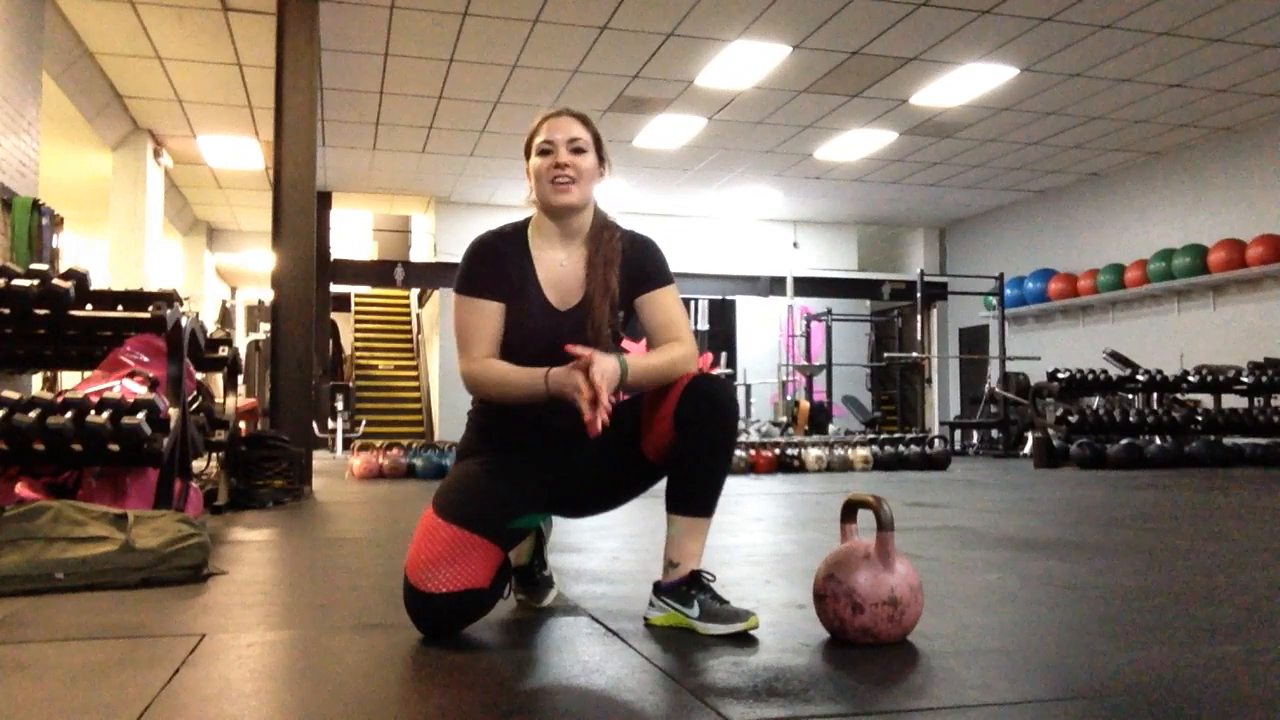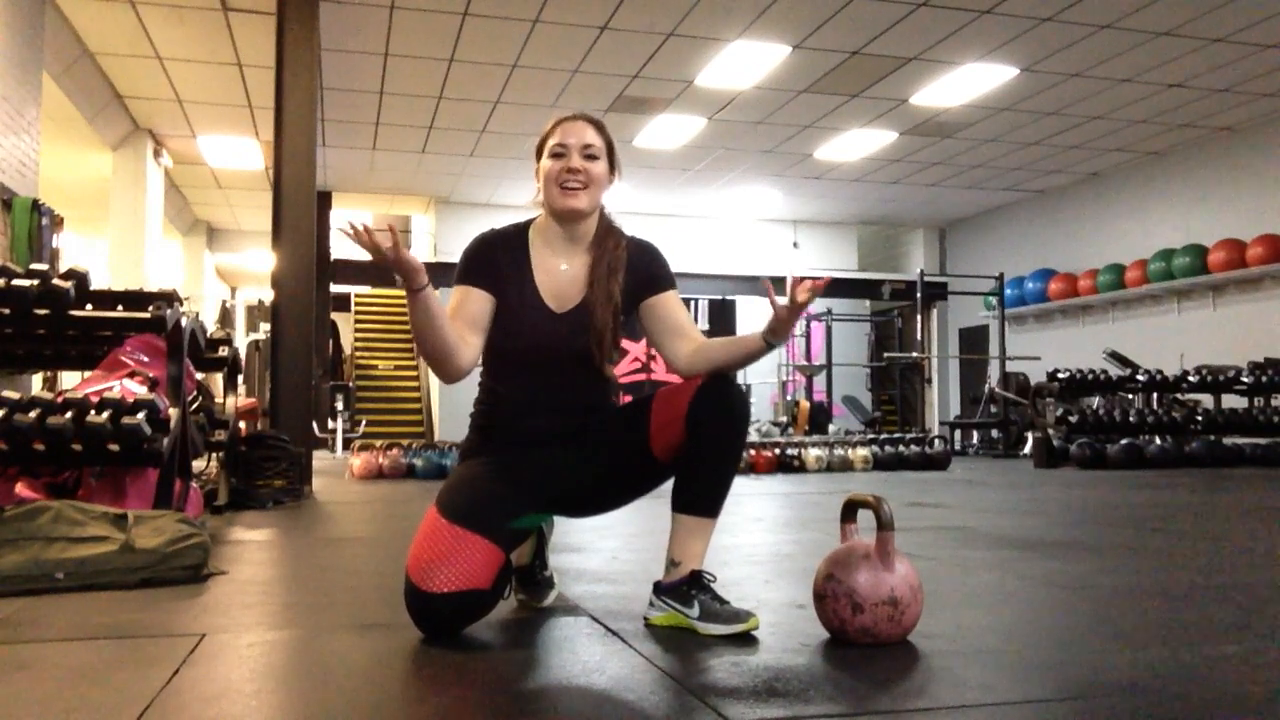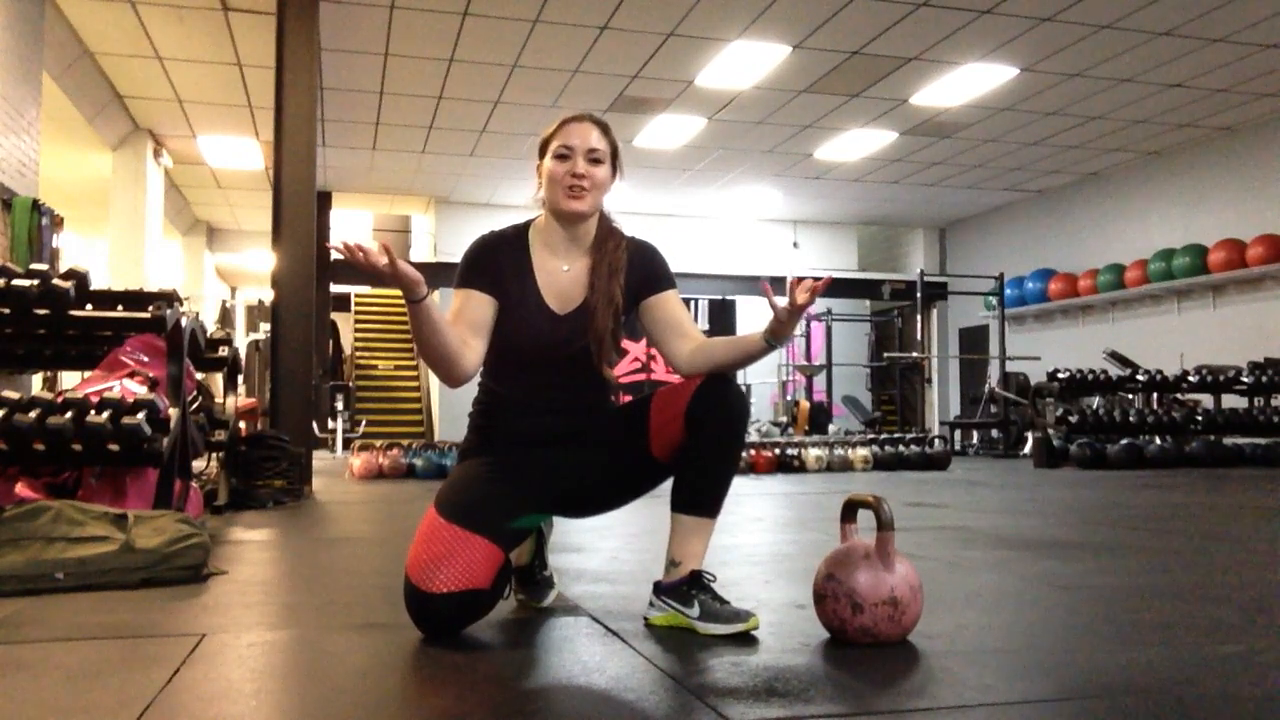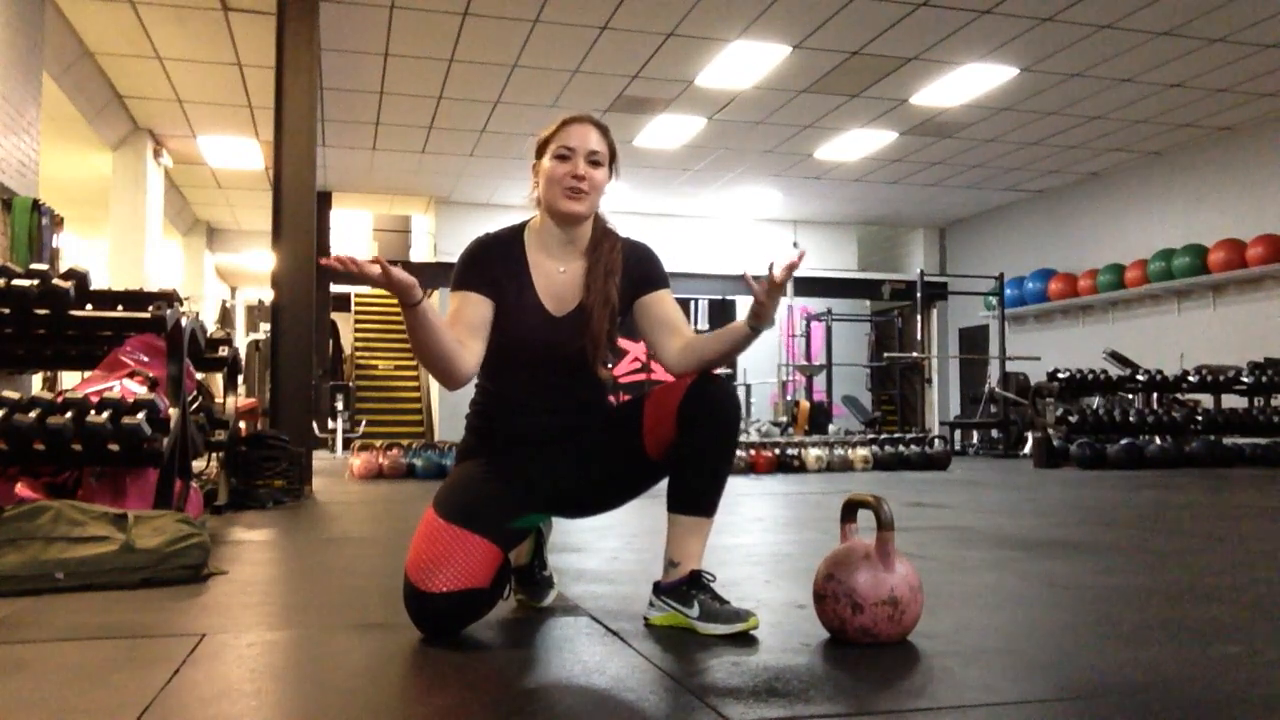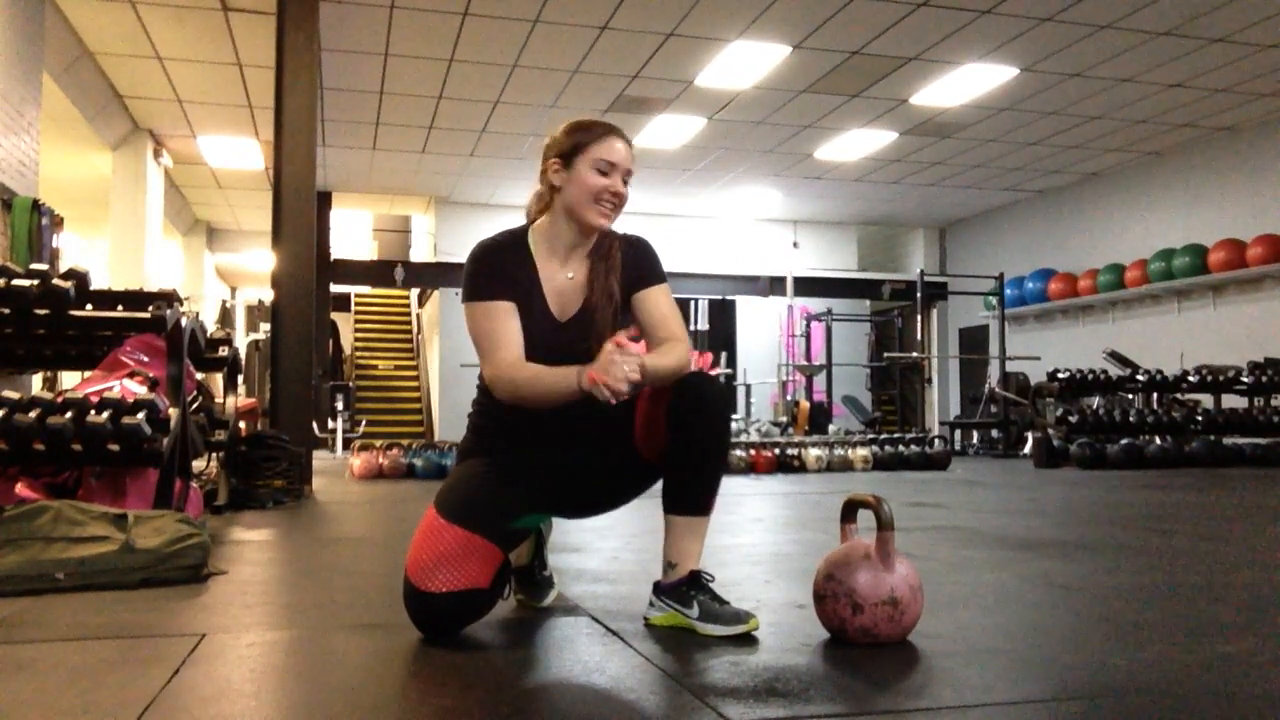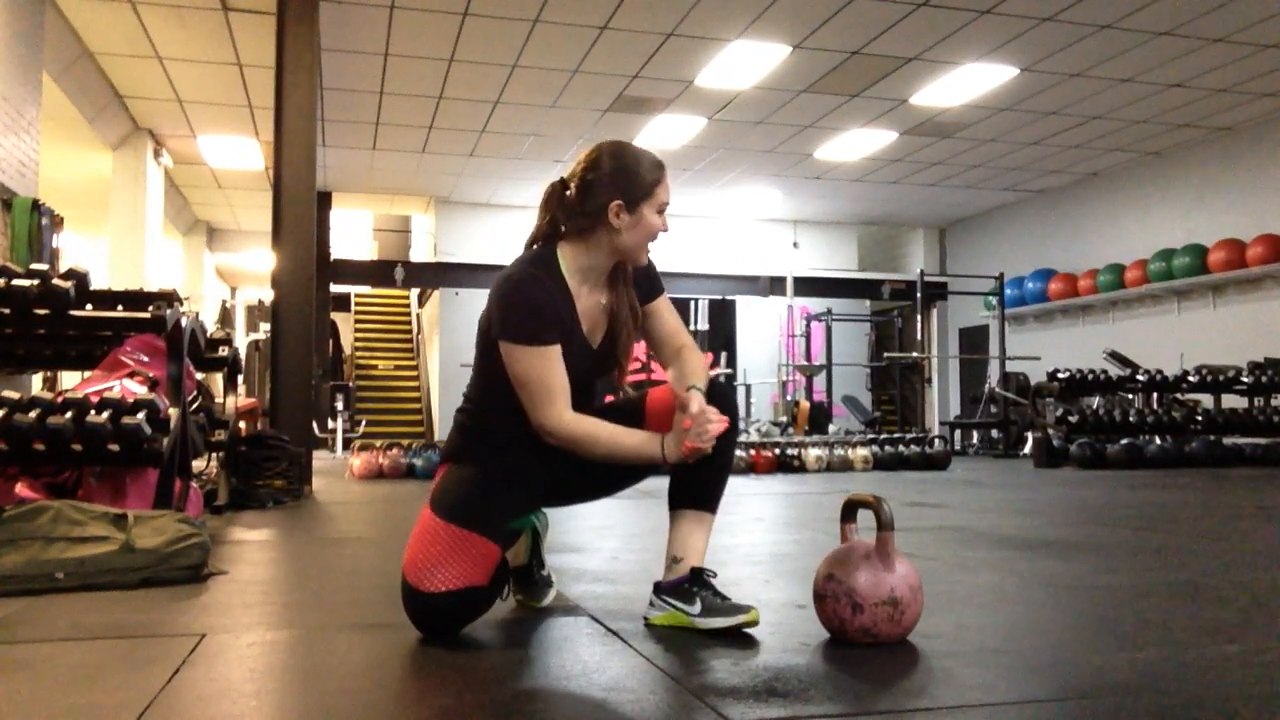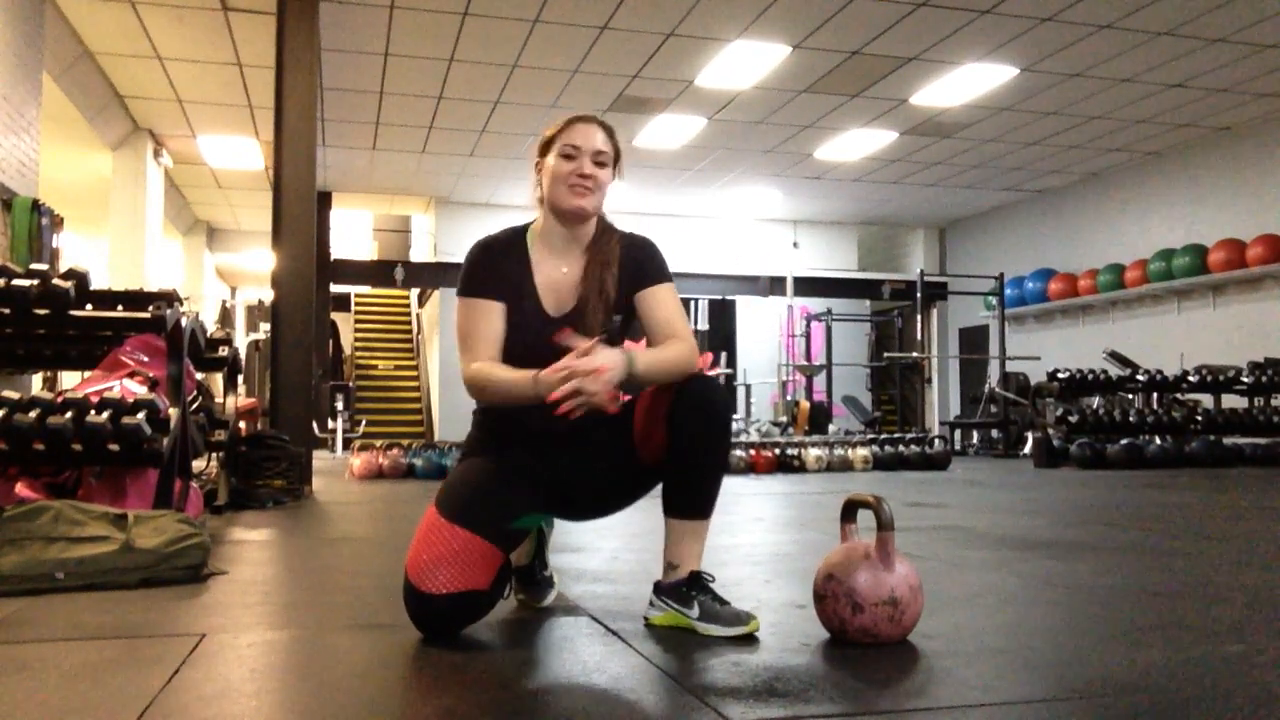
dt=0.7s
person 1, frame 1
left shoulder: (636, 253)
right shoulder: (491, 253)
left elbow: (683, 353)
right elbow: (476, 370)
left wrist: (617, 370)
right wrist: (558, 381)
left hip: (594, 447)
right hip: (506, 453)
left knee: (711, 399)
right knee: (435, 608)
left ankle: (678, 590)
right ankle: (523, 544)
person 1, frame 2
left shoulder: (638, 260)
right shoulder: (494, 252)
left elbow: (689, 355)
right elbow: (453, 363)
left wrist: (771, 334)
right wrist: (415, 282)
left hip: (595, 447)
right hip: (506, 455)
left knee: (721, 400)
right knee: (438, 608)
left ankle: (679, 590)
right ankle: (524, 543)
person 1, frame 3
left shoulder: (637, 260)
right shoulder: (494, 254)
left elbow: (689, 354)
right elbow: (458, 367)
left wrist: (772, 335)
right wrist: (415, 292)
left hip: (594, 450)
right hip: (504, 456)
left knee: (720, 401)
right knee: (437, 607)
left ankle: (679, 589)
right ankle: (523, 544)
person 1, frame 4
left shoulder: (631, 261)
right shoulder: (490, 256)
left elbow: (680, 353)
right elbow: (456, 368)
left wrist: (756, 321)
right wrist: (411, 297)
left hip: (590, 449)
right hip: (502, 457)
left knee: (712, 399)
right knee: (437, 607)
left ankle: (678, 588)
right ankle: (523, 544)
person 1, frame 5
left shoulder: (632, 256)
right shoulder: (496, 259)
left elbow: (677, 348)
right elbow: (503, 375)
left wrist: (631, 368)
right wrist: (588, 376)
left hip: (595, 448)
right hip: (508, 454)
left knee: (704, 397)
right knee: (436, 607)
left ankle: (679, 590)
right ankle: (523, 542)
person 1, frame 6
left shoulder: (634, 272)
right shoulder: (526, 289)
left elbow: (681, 350)
right elbow: (553, 421)
left wrist: (693, 397)
right wrist: (667, 447)
left hip: (578, 446)
right hip: (497, 455)
left knee: (715, 402)
right knee: (435, 608)
left ankle: (680, 588)
right ankle: (520, 542)
person 1, frame 7
left shoulder: (635, 255)
right shoulder: (493, 258)
left elbow: (683, 350)
right elbow: (478, 373)
left wrist: (619, 364)
right wrist: (549, 381)
left hip: (600, 450)
right hip: (511, 452)
left knee: (704, 398)
right knee: (435, 608)
left ankle: (680, 591)
right ankle: (525, 540)
